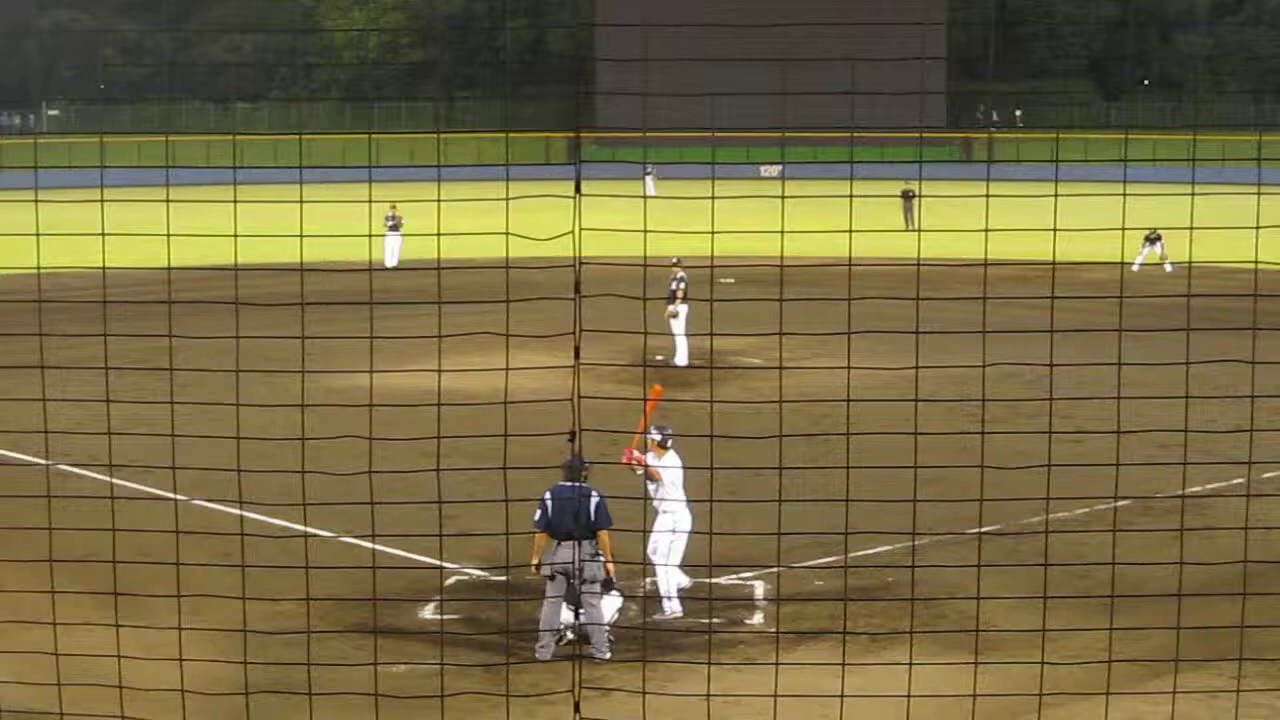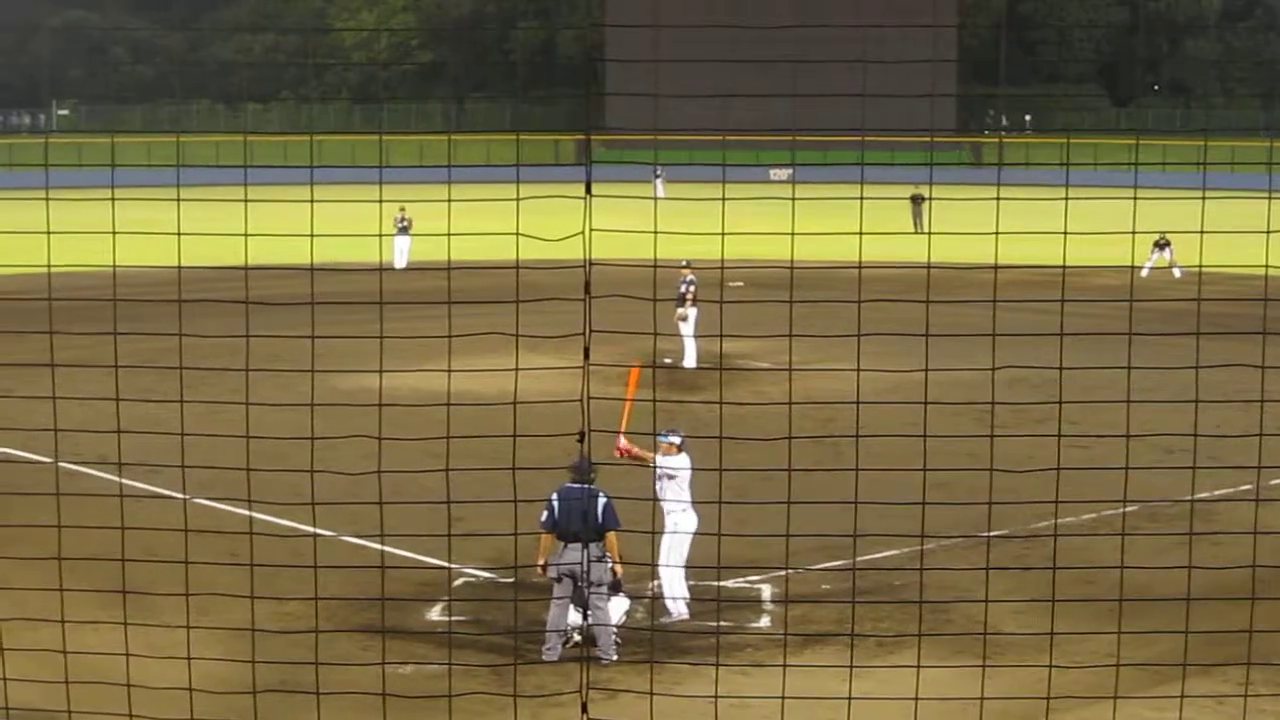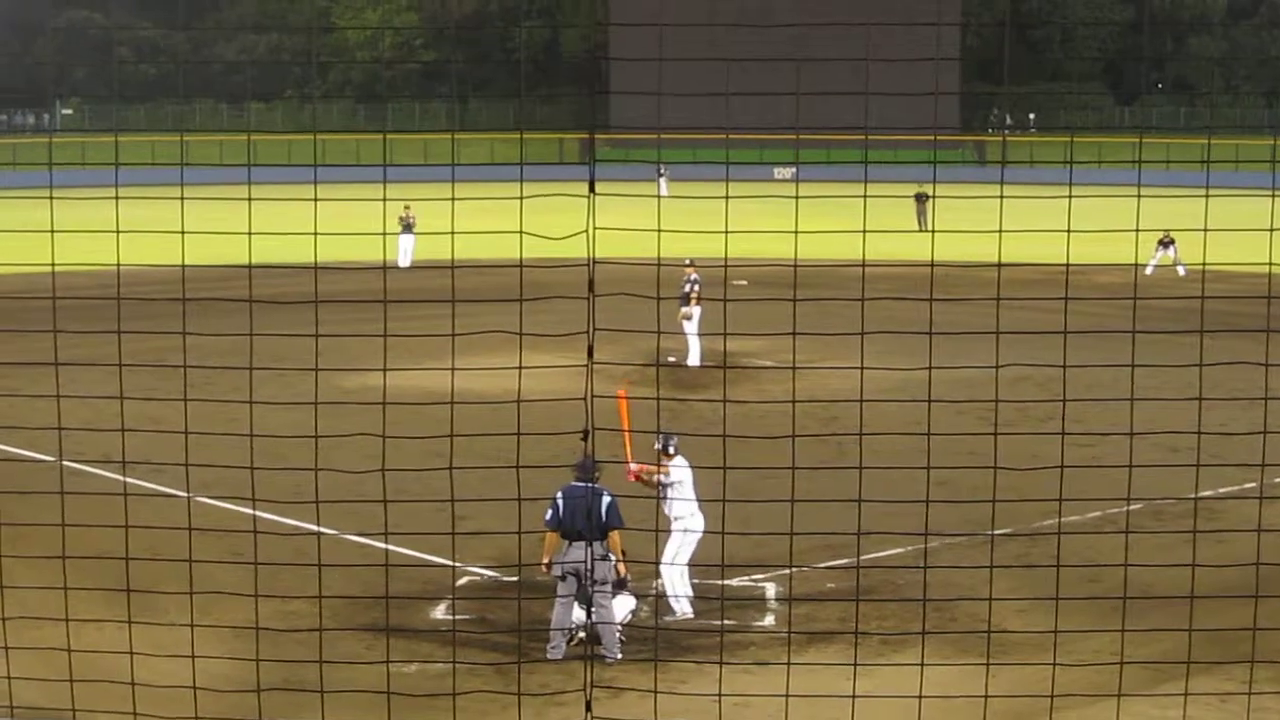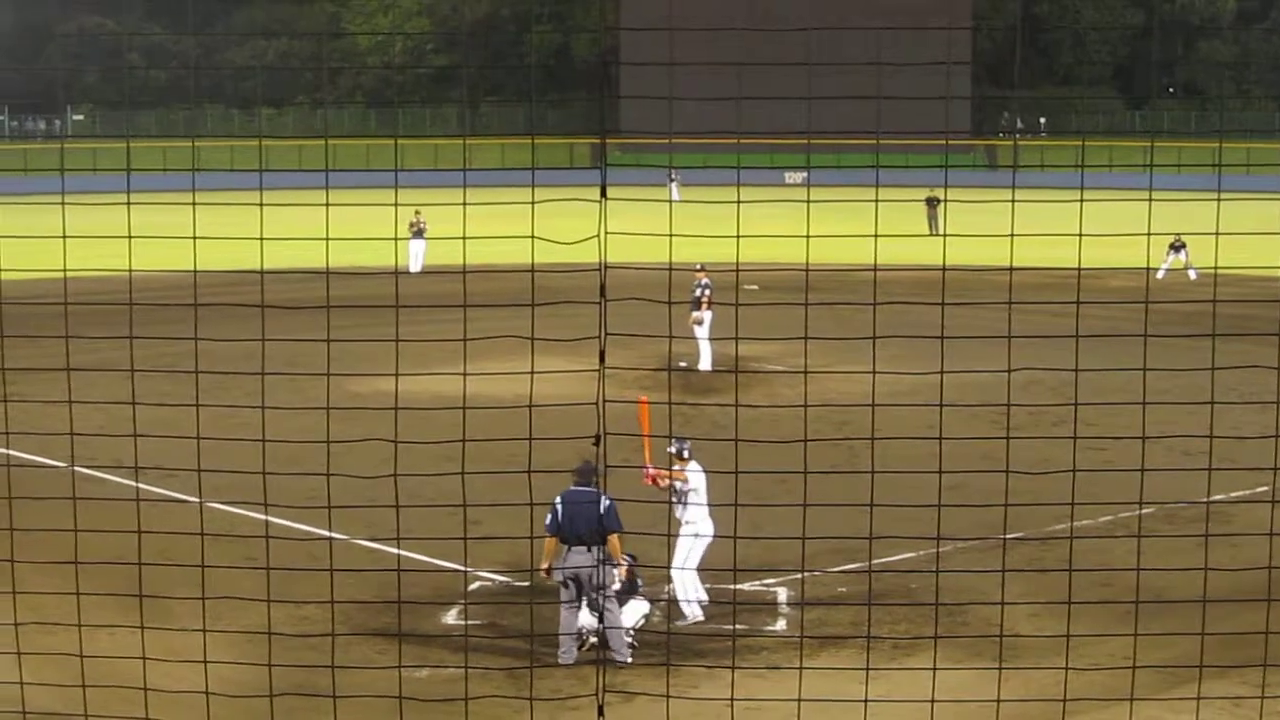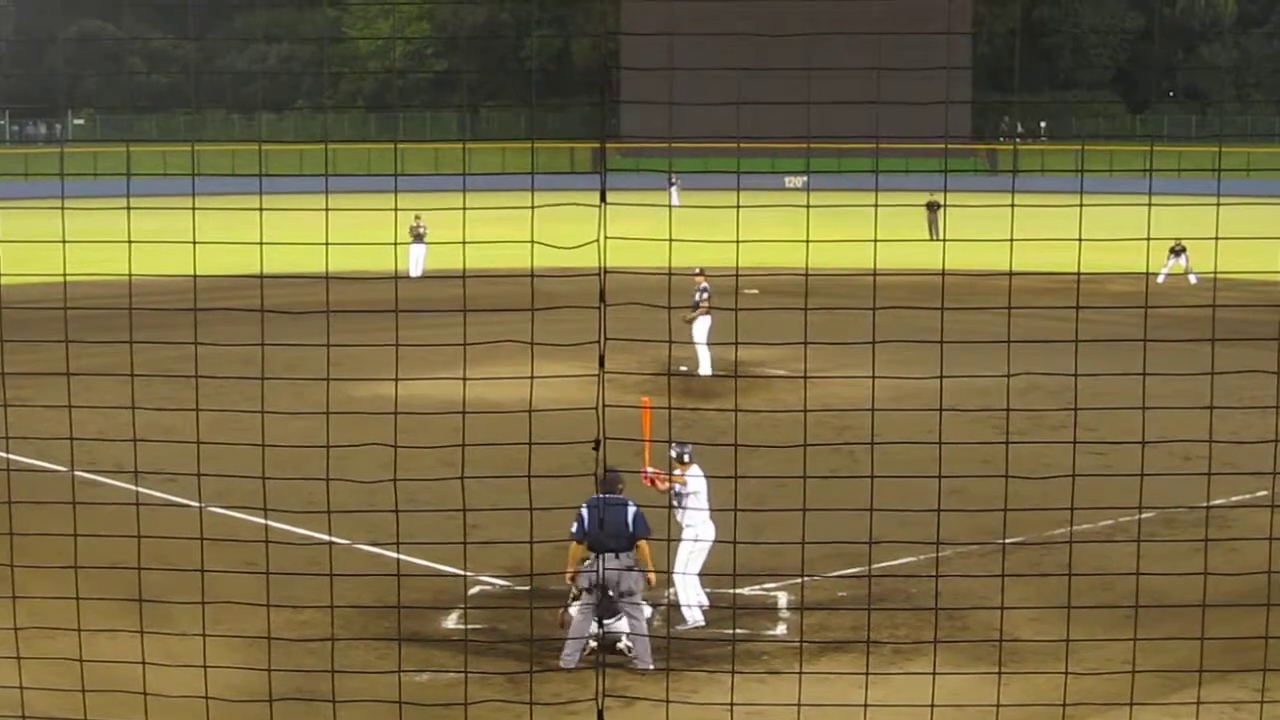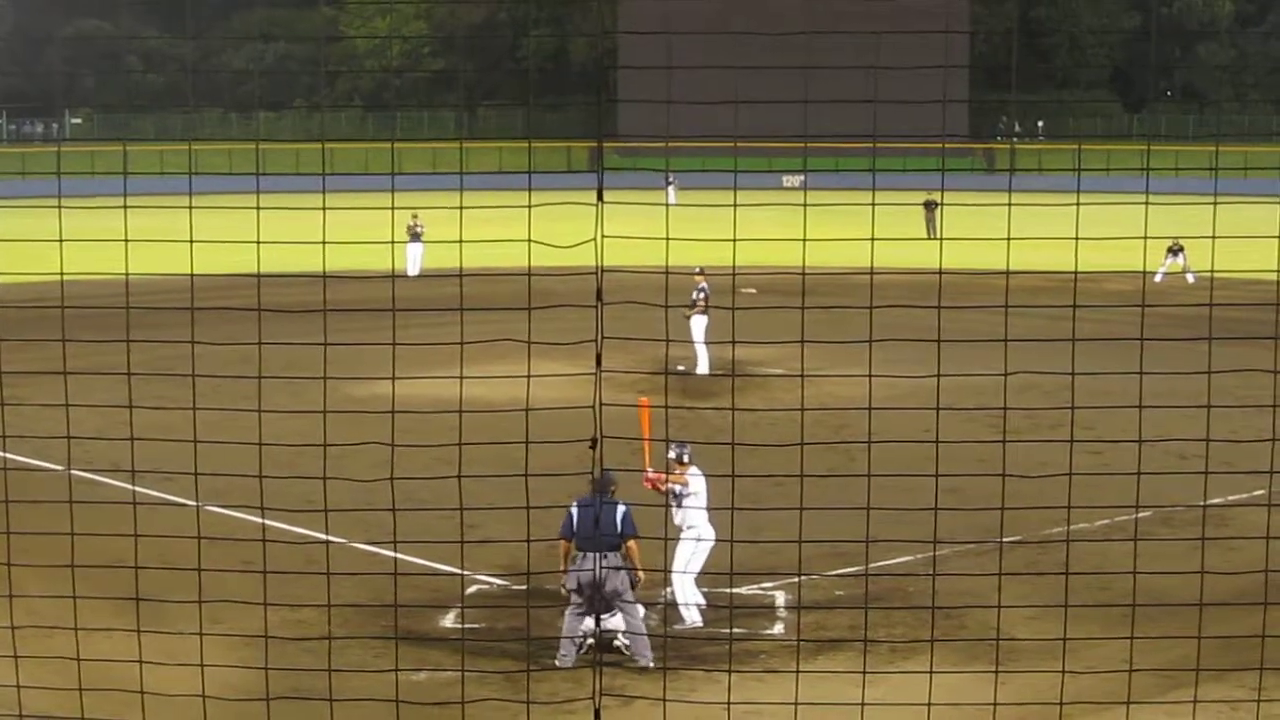
dt=0.7s
person 1, frame 1
left shoulder: (550, 494)
right shoulder: (593, 495)
left elbow: (540, 531)
right elbow: (602, 532)
left wrist: (535, 557)
right wrist: (608, 559)
left hip: (558, 552)
right hip: (586, 553)
left knee: (552, 601)
right knee: (592, 603)
left ankle: (544, 650)
right ankle: (600, 650)
person 1, frame 2
left shoulder: (557, 496)
right shoulder: (601, 498)
left elbow: (547, 532)
right elbow: (610, 533)
left wrist: (542, 558)
right wrist: (616, 561)
left hip: (565, 555)
right hip: (593, 556)
left knee: (559, 603)
right knee: (599, 605)
left ankle: (551, 652)
right ankle: (607, 653)
person 1, frame 3
left shoulder: (562, 495)
right shoulder: (605, 497)
left elbow: (552, 530)
right elbow: (613, 532)
left wrist: (546, 557)
right wrist: (619, 560)
left hip: (569, 553)
right hip: (597, 554)
left knee: (563, 602)
right knee: (603, 603)
left ankle: (555, 650)
right ankle: (611, 651)
person 1, frame 4
left shoulder: (561, 500)
right shoulder: (603, 500)
left elbow: (551, 536)
right elbow: (612, 536)
left wrist: (546, 562)
right wrist: (620, 563)
left hip: (570, 558)
right hip: (595, 559)
left knee: (569, 607)
right knee: (609, 607)
left ankle: (566, 655)
right ankle: (621, 654)
person 1, frame 5
left shoulder: (587, 507)
right shoulder: (630, 507)
left elbow: (577, 542)
right elbow: (641, 542)
left wrist: (571, 569)
right wrist: (649, 569)
left hip: (596, 566)
right hip: (623, 566)
left knee: (585, 613)
right knee: (635, 614)
left ankle: (569, 659)
right ankle: (643, 661)
person 1, frame 6
left shoulder: (577, 507)
right shoulder: (620, 508)
left elbow: (565, 541)
right elbow: (630, 543)
left wrist: (564, 565)
right wrist: (638, 568)
left hip: (583, 565)
right hip: (612, 565)
left knee: (574, 613)
right knee: (630, 612)
left ankle: (565, 659)
right ankle: (643, 658)
person 2, frame 1
left shoulder: (672, 461)
right shoulder: (652, 457)
left elbow: (659, 477)
right elbow: (639, 469)
left wrist: (642, 461)
right wrist: (632, 460)
left hip: (676, 517)
right hip: (664, 515)
left knee: (665, 562)
right knee: (653, 552)
left ankle: (672, 608)
right ankle: (679, 581)
person 2, frame 2
left shoulder: (680, 462)
right shoulder: (670, 458)
left elbow: (653, 459)
right elbow: (648, 459)
left wrist: (630, 447)
right wrist: (627, 452)
left hip: (679, 519)
right hip: (678, 517)
left knee: (667, 565)
right knee: (675, 562)
left ankle: (678, 610)
right ankle: (681, 599)
person 2, frame 3
left shoulder: (680, 466)
right shoulder: (667, 465)
left elbow: (662, 471)
right elbow: (655, 483)
left wrist: (639, 468)
right wrist: (639, 477)
left hip: (688, 523)
right hip: (681, 522)
left knee: (668, 565)
right knee: (677, 561)
left ankle: (683, 609)
right ankle: (684, 595)
person 2, frame 4
left shoulder: (695, 471)
right shoulder: (678, 469)
left elbow: (681, 477)
right elbow: (666, 485)
left wrist: (658, 472)
right wrist: (654, 478)
left hip: (697, 527)
right hip: (689, 526)
left knee: (679, 570)
right knee: (686, 567)
left ankle: (693, 612)
right ankle: (699, 597)
person 2, frame 5
left shoulder: (695, 475)
right shoulder: (680, 473)
left elbow: (679, 480)
right elbow: (664, 487)
left wrist: (656, 474)
right wrist: (652, 479)
left hip: (698, 531)
right hip: (693, 530)
left knee: (681, 574)
right knee: (688, 570)
left ankle: (694, 618)
right ankle: (699, 601)
person 2, frame 6
left shoulder: (696, 476)
right shoulder: (677, 475)
left elbow: (681, 481)
right elbow: (666, 490)
left wrist: (658, 476)
right wrist: (654, 483)
left hip: (698, 532)
right hip: (689, 532)
left knee: (680, 574)
right knee: (681, 572)
left ankle: (693, 618)
right ankle: (697, 601)
